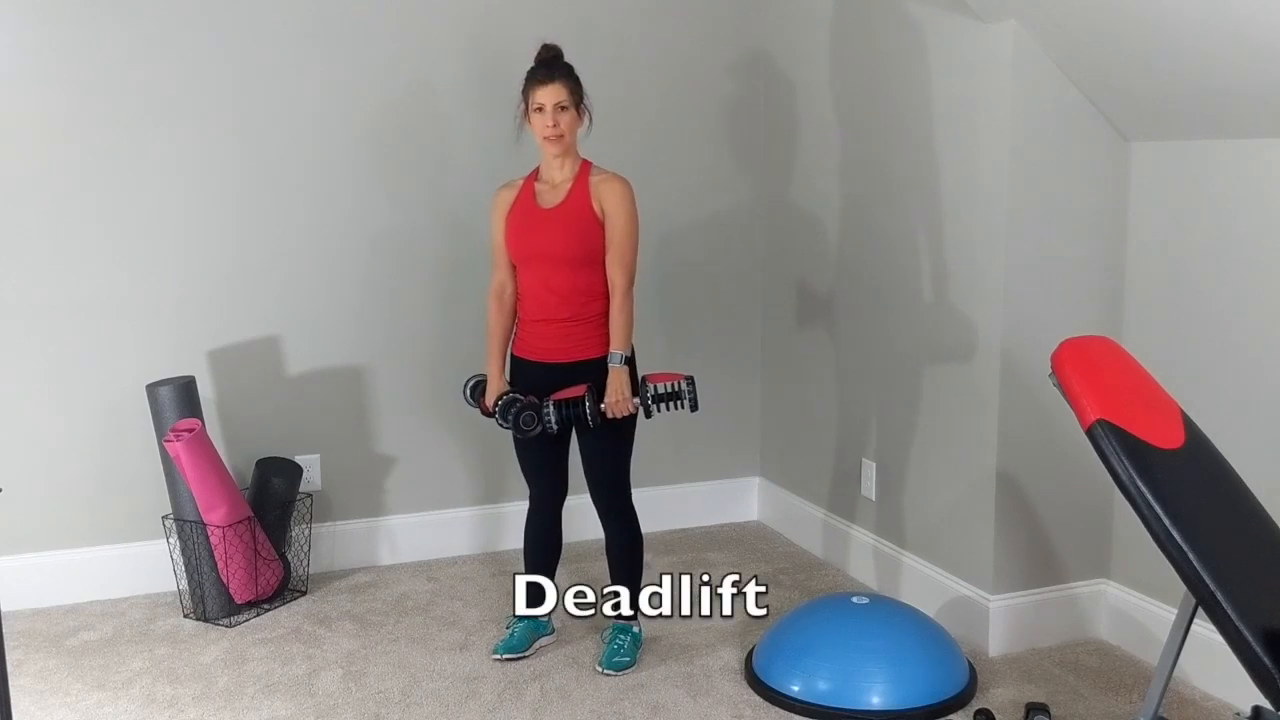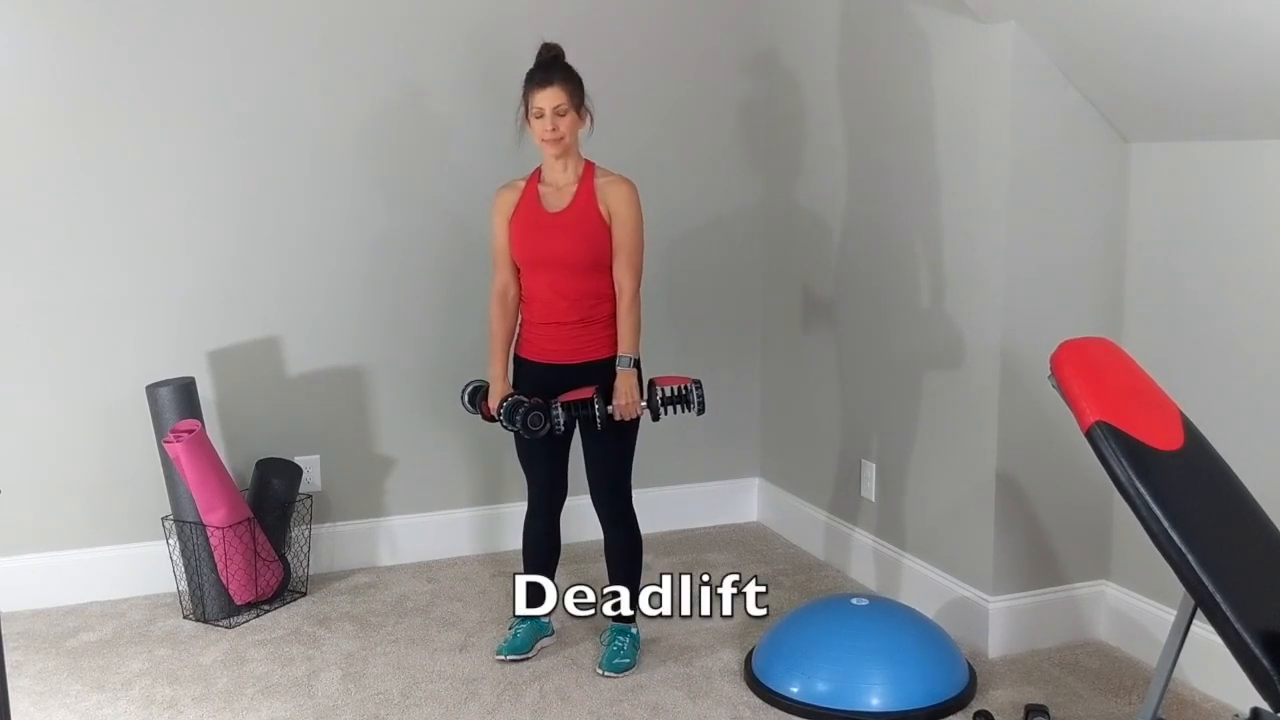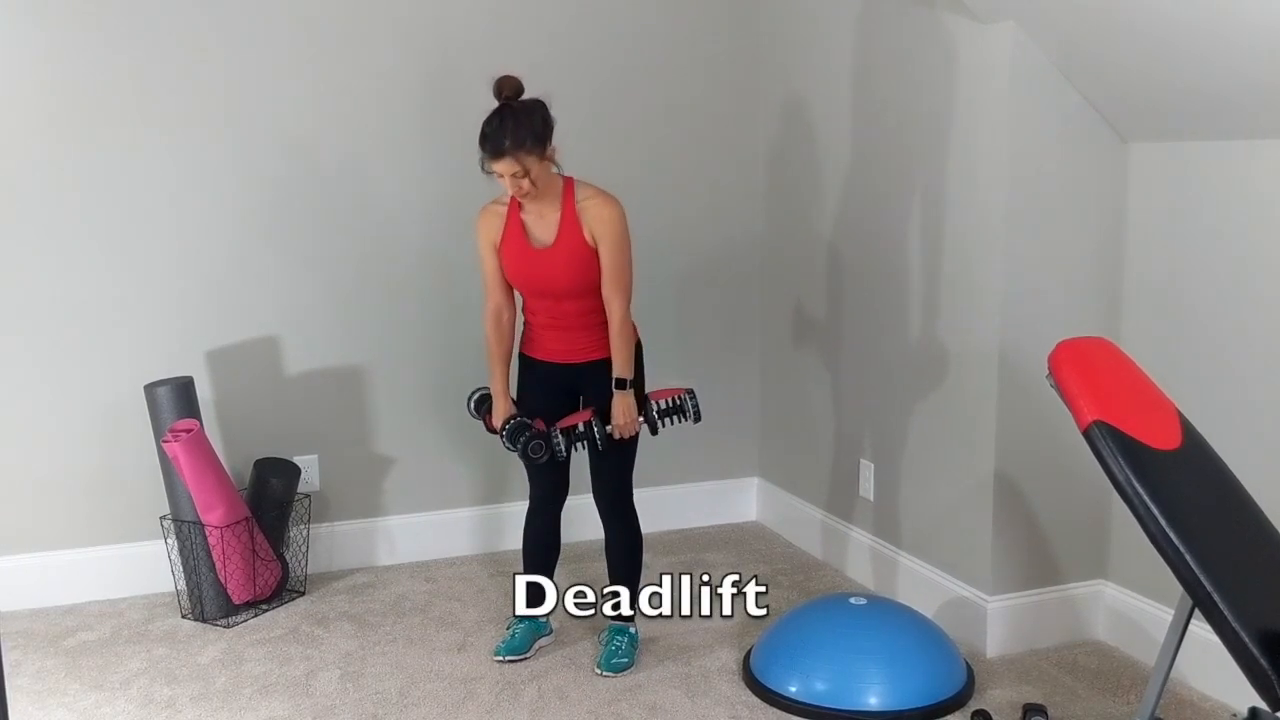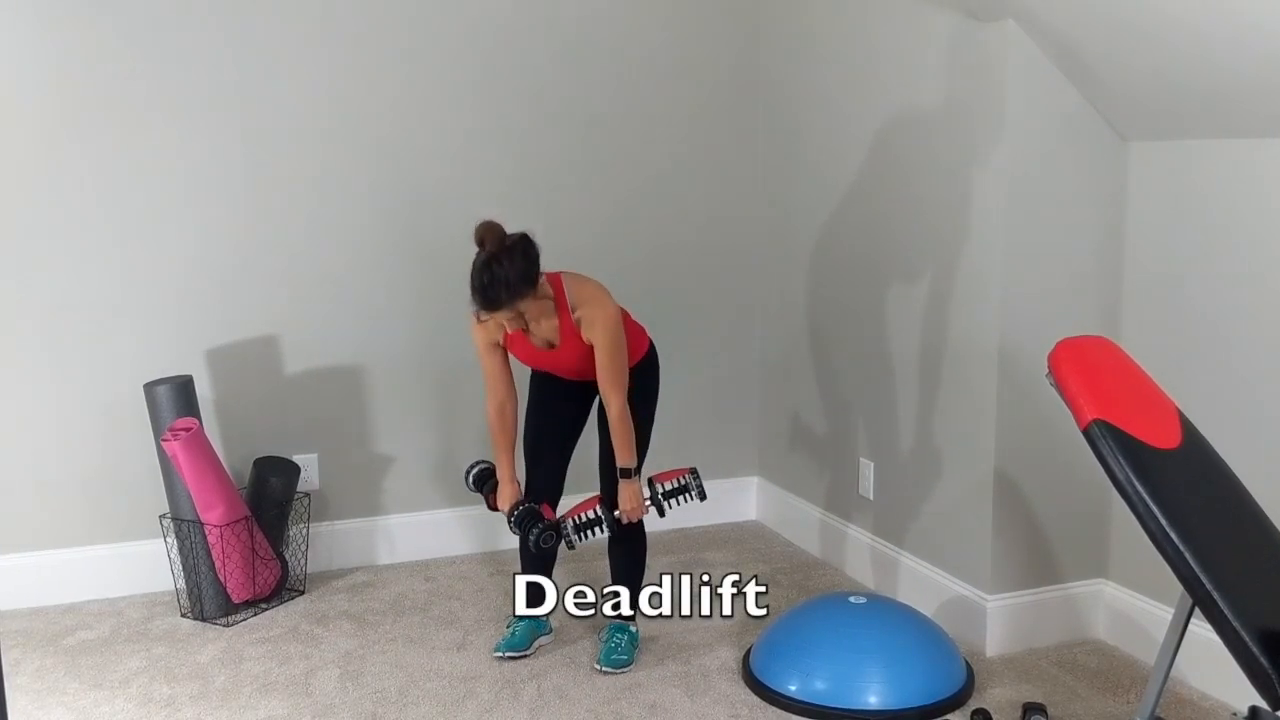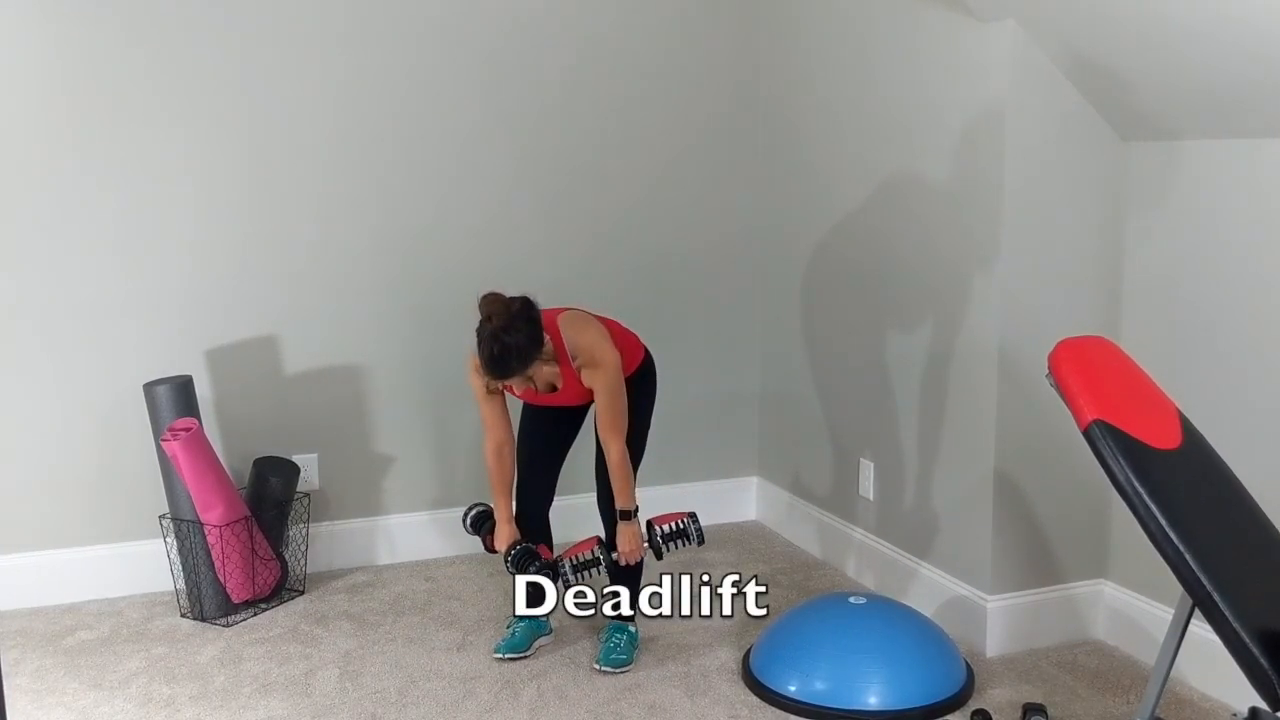
dt=1s
person 1, frame 1
left shoulder: (609, 190)
right shoulder: (508, 198)
left elbow: (620, 287)
right elbow: (503, 289)
left wrist: (618, 368)
right wrist: (495, 372)
left hip: (594, 367)
right hip: (531, 370)
left knee: (611, 497)
right knee: (543, 496)
left ankle: (626, 623)
right ankle: (536, 614)
person 1, frame 2
left shoulder: (615, 192)
right shoulder: (509, 199)
left elbow: (627, 289)
right elbow: (505, 291)
left wrist: (627, 369)
right wrist: (497, 374)
left hip: (601, 368)
right hip: (535, 371)
left knee: (612, 500)
right knee: (542, 498)
left ankle: (623, 626)
right ankle: (535, 616)
person 1, frame 3
left shoulder: (599, 210)
right shoulder: (492, 221)
left elbow: (617, 308)
right elbow: (499, 311)
left wrist: (623, 389)
right wrist: (500, 392)
left hip: (606, 365)
right hip: (541, 369)
left knee: (612, 498)
right knee: (544, 496)
left ankle: (622, 625)
right ankle: (533, 616)
person 1, frame 4
left shoulder: (592, 306)
right shoulder: (489, 321)
left elbow: (614, 402)
right elbow: (501, 401)
left wrist: (628, 478)
right wrist: (506, 478)
left hip: (630, 373)
right hip: (555, 379)
left knee: (617, 504)
right knee: (537, 495)
left ankle: (623, 623)
right ankle: (532, 617)
person 1, frame 5
left shoulder: (593, 350)
right shoulder: (487, 364)
left elbow: (614, 444)
right elbow: (498, 442)
left wrist: (628, 520)
right wrist: (503, 519)
left hip: (628, 376)
right hip: (552, 394)
left knee: (611, 502)
right knee: (530, 497)
left ankle: (622, 623)
right ankle: (533, 616)
